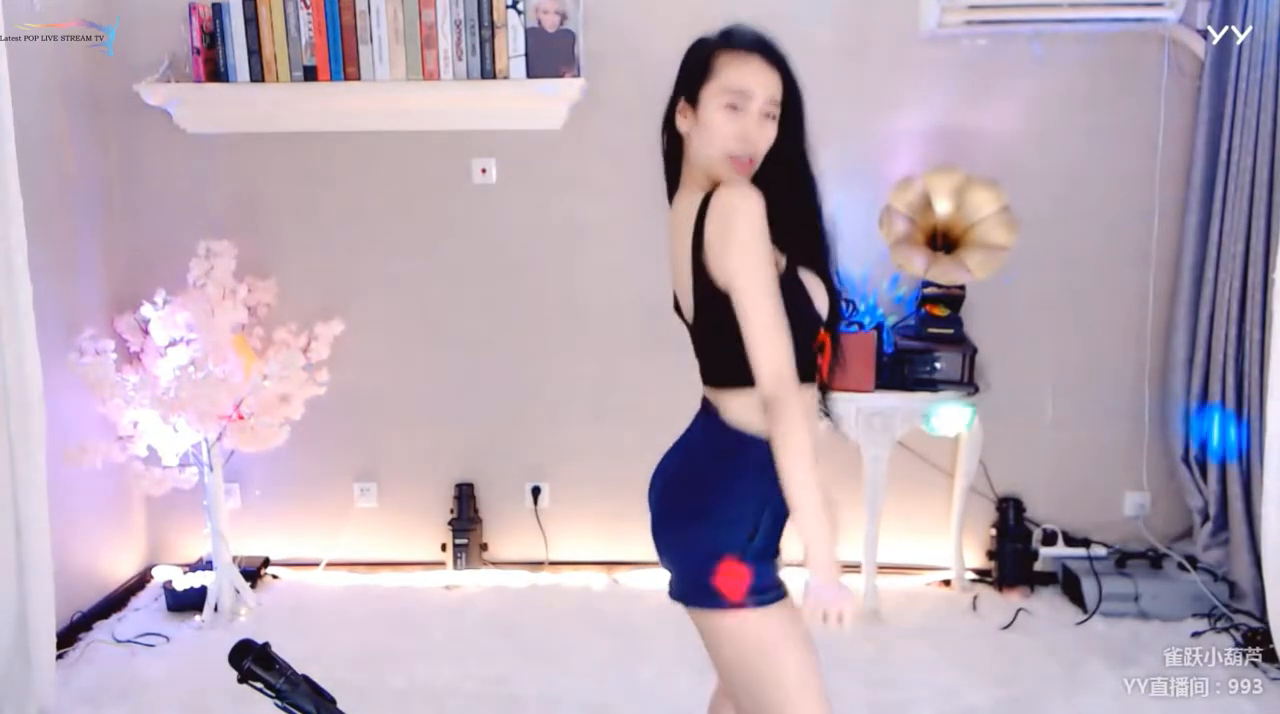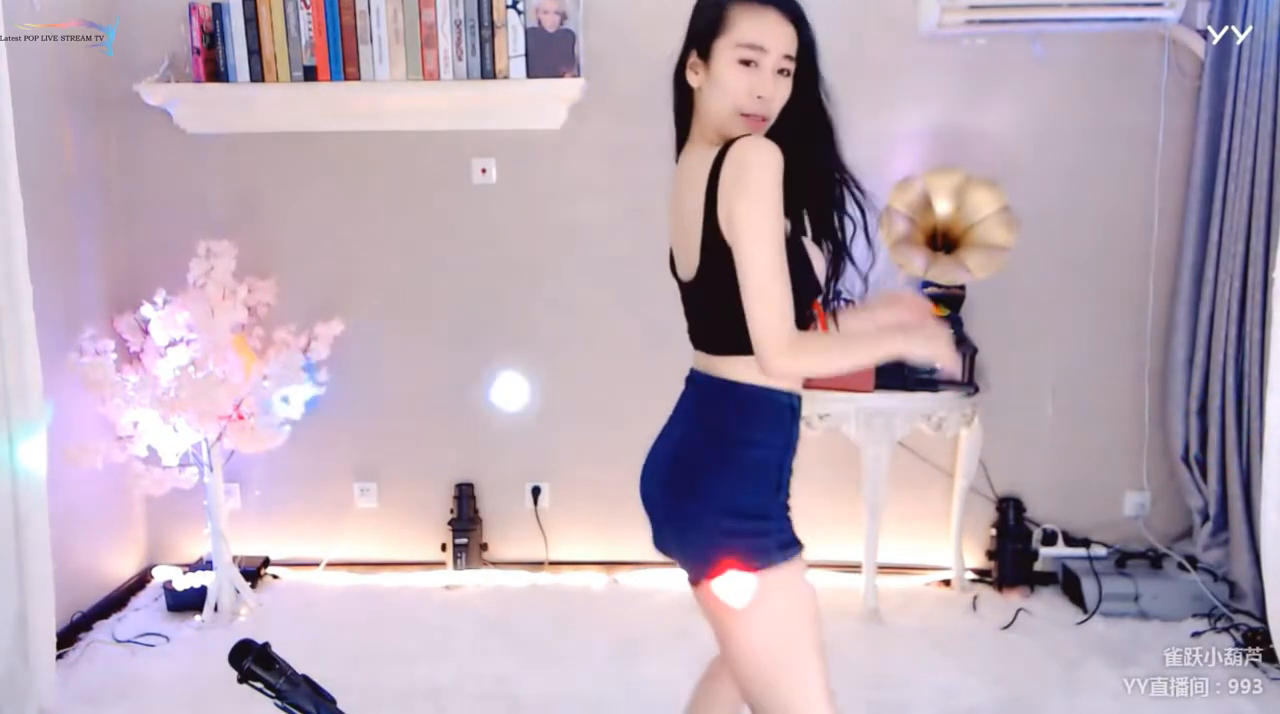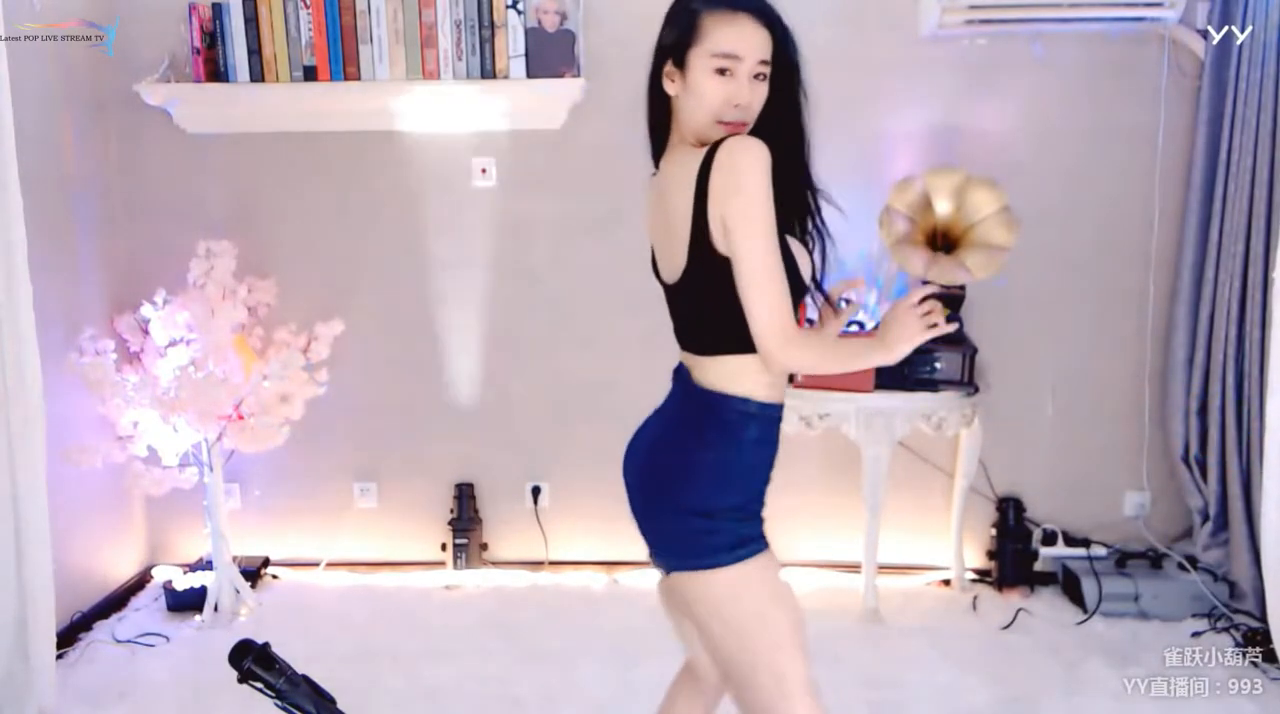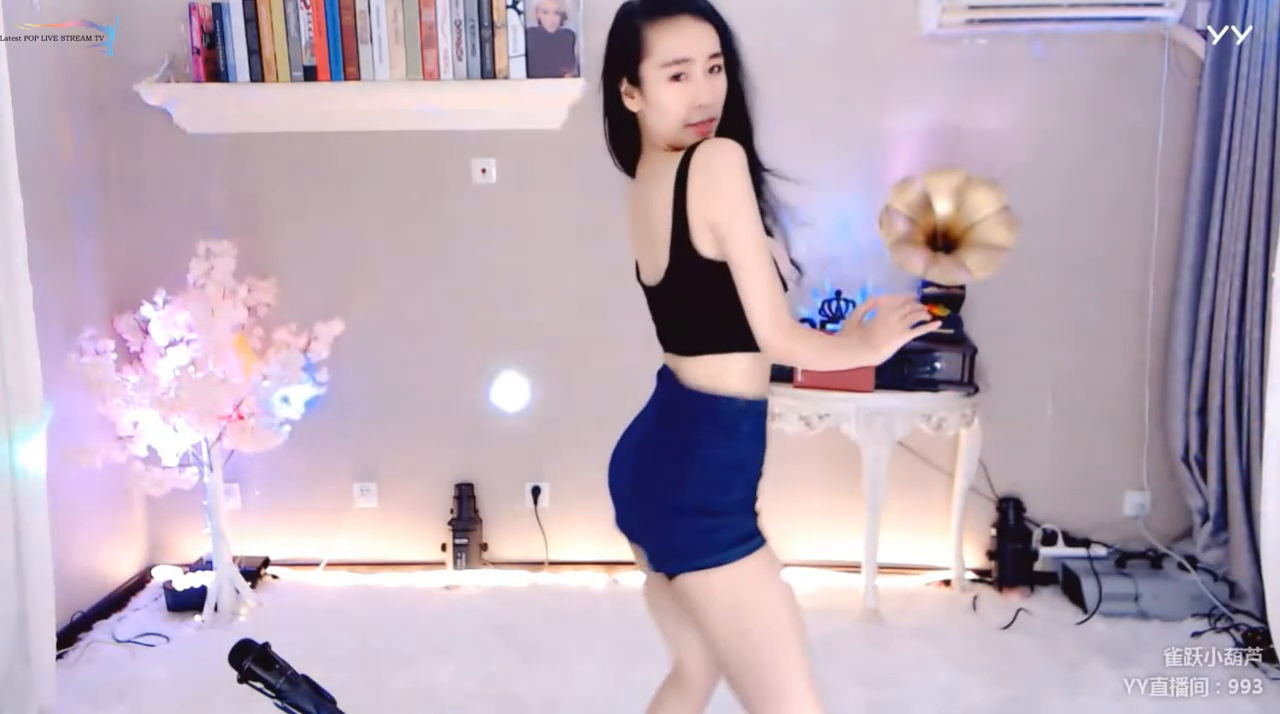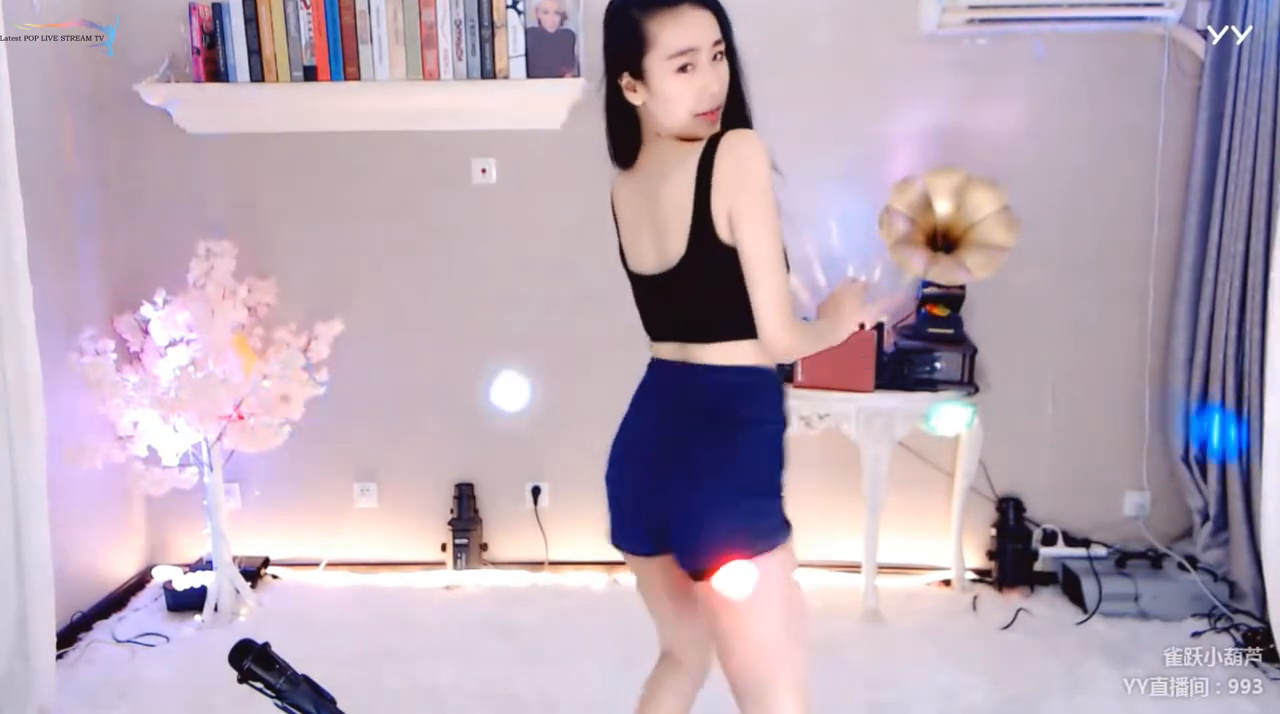
dt=0.4s
person 1, frame 1
left shoulder: (695, 208)
right shoulder: (737, 206)
right elbow: (778, 388)
left wrist: (806, 502)
right wrist: (819, 547)
left hip: (704, 483)
right hip: (724, 509)
person 1, frame 2
left shoulder: (695, 167)
right shoulder: (755, 159)
right elbow: (780, 353)
left wrist: (854, 316)
right wrist: (899, 335)
left hip: (691, 455)
right hip: (729, 473)
person 1, frame 3
left shoulder: (667, 177)
right shoulder: (742, 159)
right elbow: (779, 347)
left wrist: (822, 323)
right wrist: (884, 344)
left hip: (673, 451)
right hip: (708, 473)
person 1, frame 4
left shoulder: (645, 182)
right shoulder: (719, 162)
right elbow: (776, 339)
left wrist: (836, 336)
right wrist: (866, 343)
left hip: (651, 455)
right hip: (700, 473)
person 1, frame 5
left shoulder: (625, 182)
right shoulder: (735, 154)
right elbow: (778, 336)
right wrist: (834, 322)
left hip: (645, 446)
right hip: (726, 457)
left knee: (683, 656)
